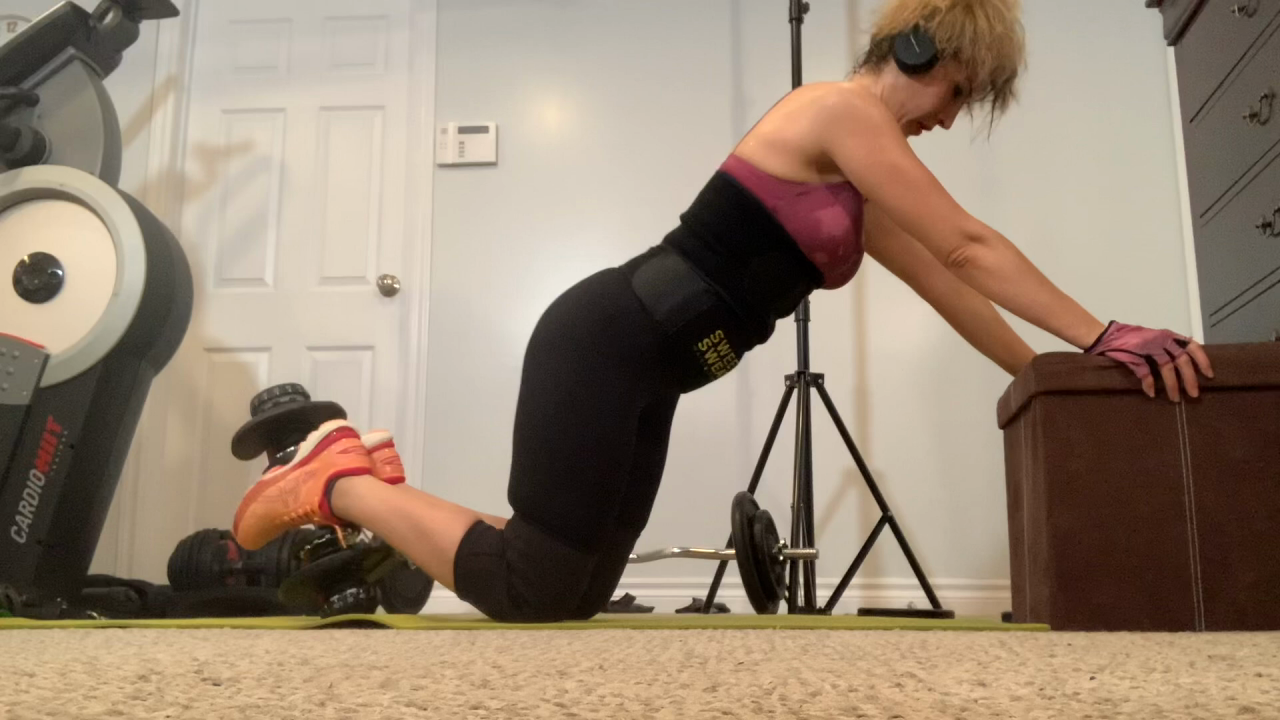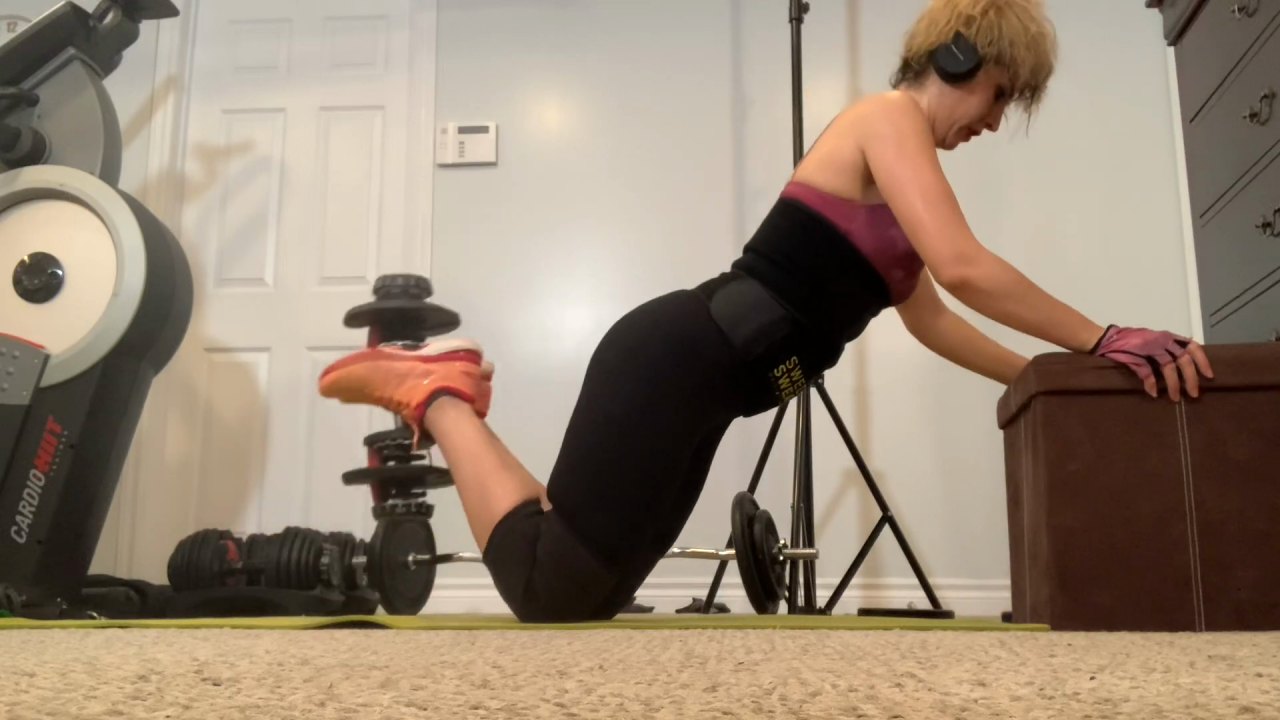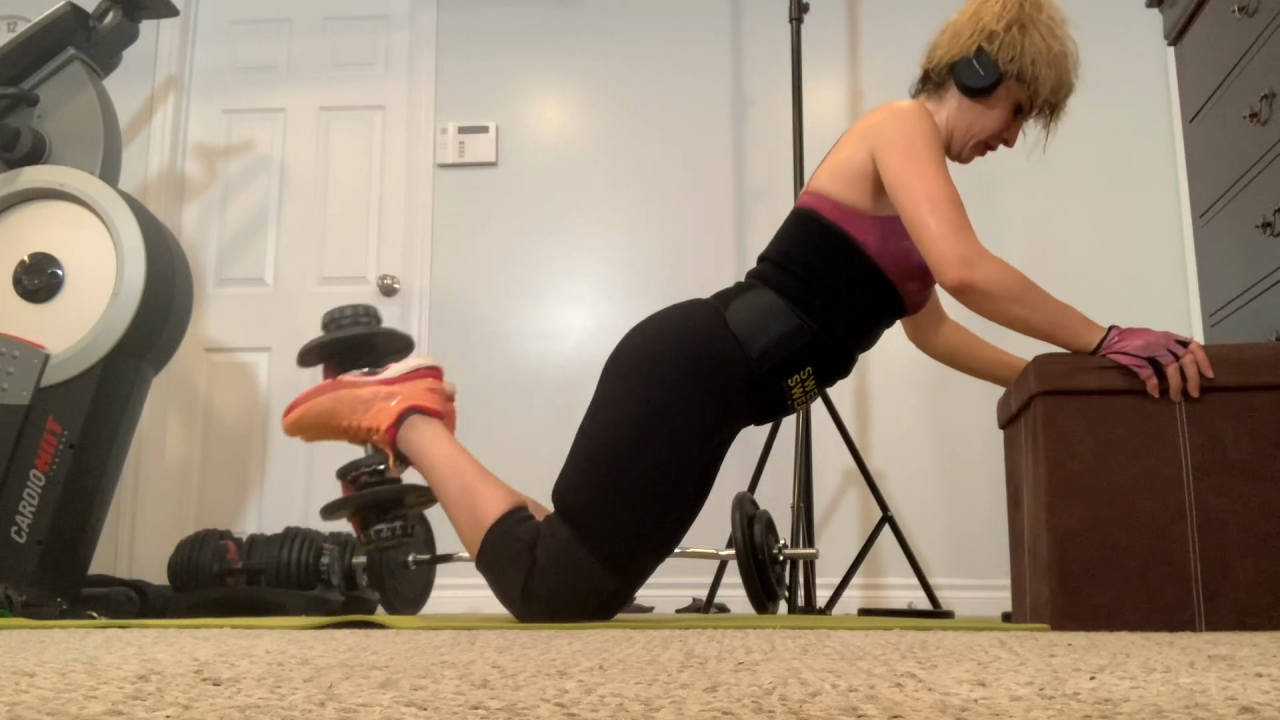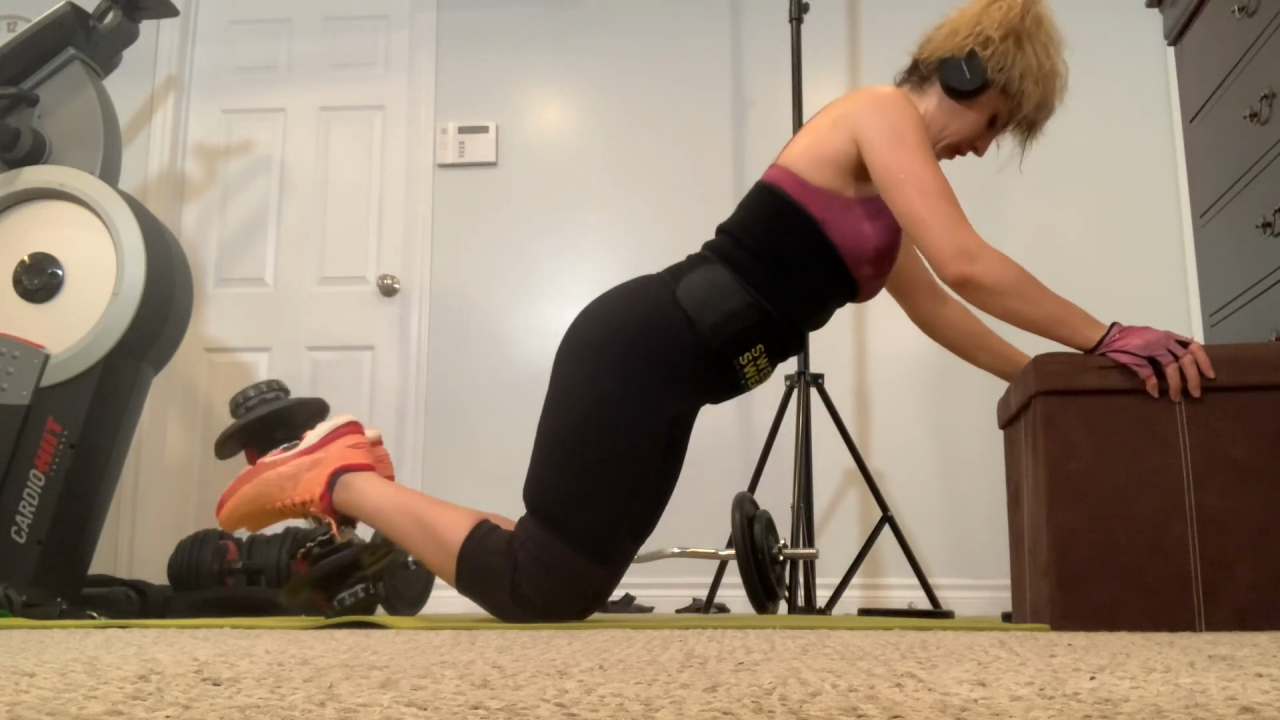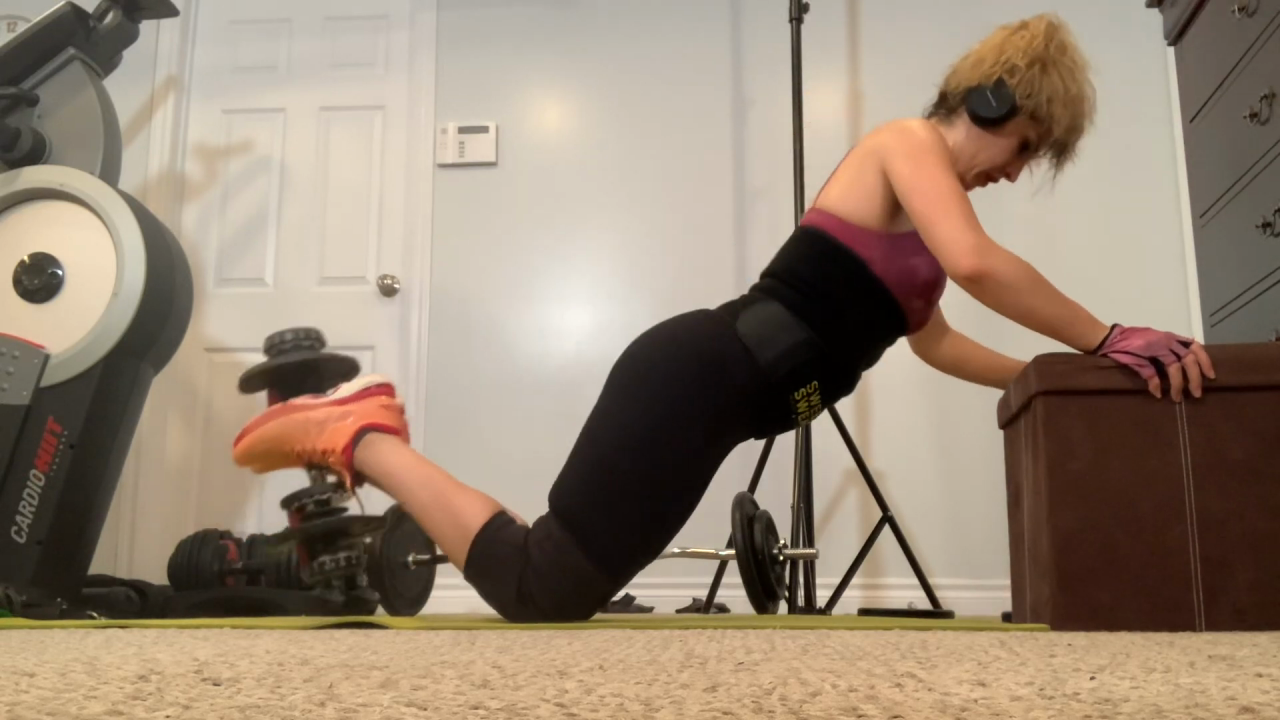
dt=1s
person 1, frame 1
left shoulder: (855, 185)
right shoulder: (837, 107)
left elbow: (944, 282)
right elbow: (966, 245)
right wrist: (1101, 336)
left hip: (640, 371)
right hip: (605, 343)
left knee: (571, 593)
right knee: (534, 594)
left ankle: (373, 481)
right ankle: (338, 484)
person 1, frame 2
left shoulder: (898, 171)
right shoulder: (887, 118)
left elbow: (930, 318)
right elbow: (963, 267)
right wrist: (1103, 340)
left hip: (698, 383)
right hip: (674, 363)
left knee: (586, 594)
right knee: (549, 594)
left ankle: (449, 399)
right ankle: (439, 392)
person 1, frame 3
left shoulder: (912, 172)
right shoulder: (901, 127)
left elbow: (931, 325)
right elbow: (965, 271)
right wrist: (1105, 341)
left hip: (705, 386)
right hip: (690, 370)
left knee: (584, 590)
right knee: (551, 592)
left ankle: (420, 423)
right ankle: (404, 414)
person 1, frame 4
left shoulder: (882, 187)
right shoulder: (878, 113)
left elbow: (935, 306)
right elbow: (967, 264)
right wrist: (1108, 338)
left hip: (664, 372)
right hip: (639, 351)
left knee: (568, 589)
right knee: (535, 592)
left ankle: (363, 485)
right ankle: (337, 480)
person 1, frame 5
left shoulder: (920, 204)
right shoulder: (907, 143)
left elbow: (932, 339)
right elbow: (977, 263)
right wrist: (1106, 340)
left hip: (703, 393)
right hip: (694, 381)
left knee: (556, 584)
right knee: (538, 591)
left ankle: (372, 437)
right ankle: (360, 436)
